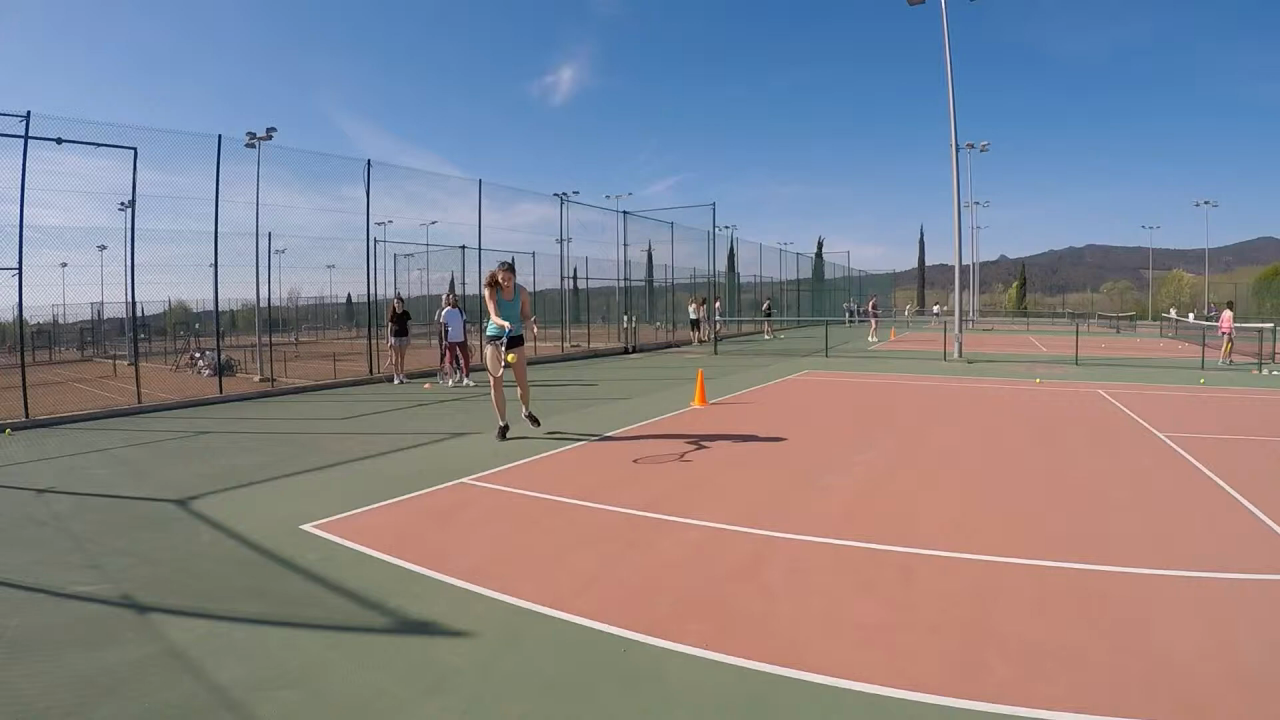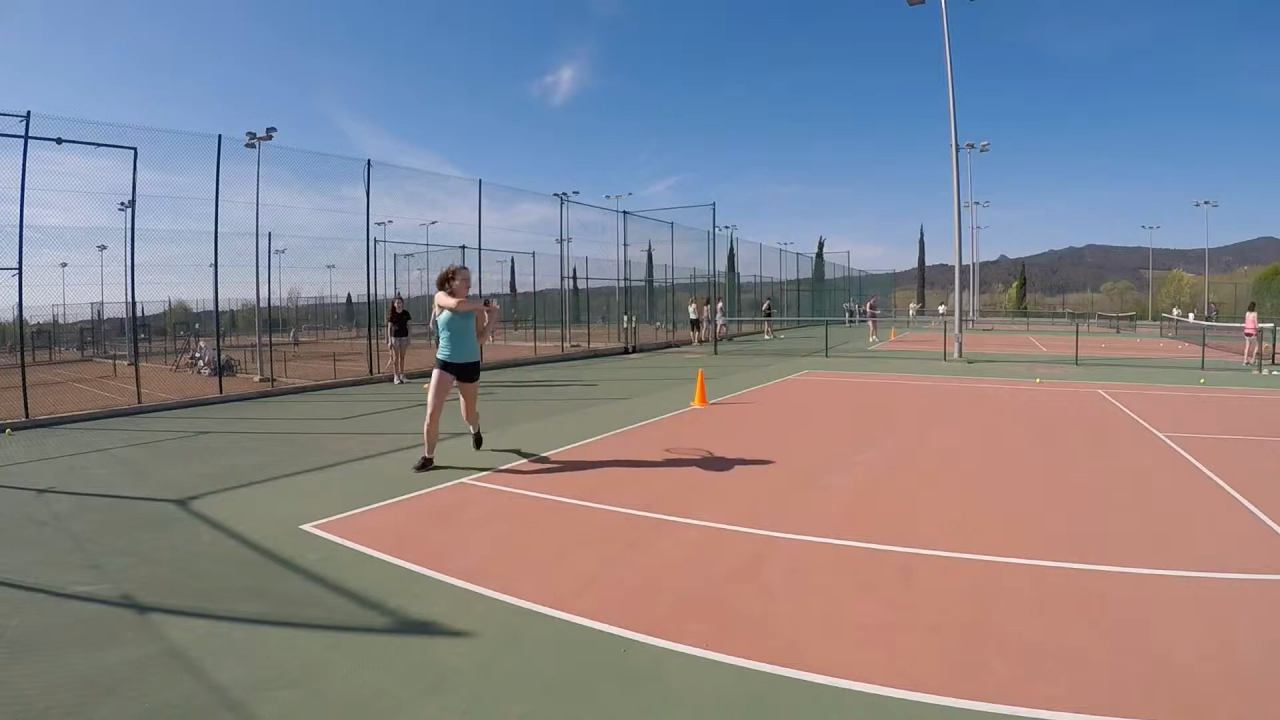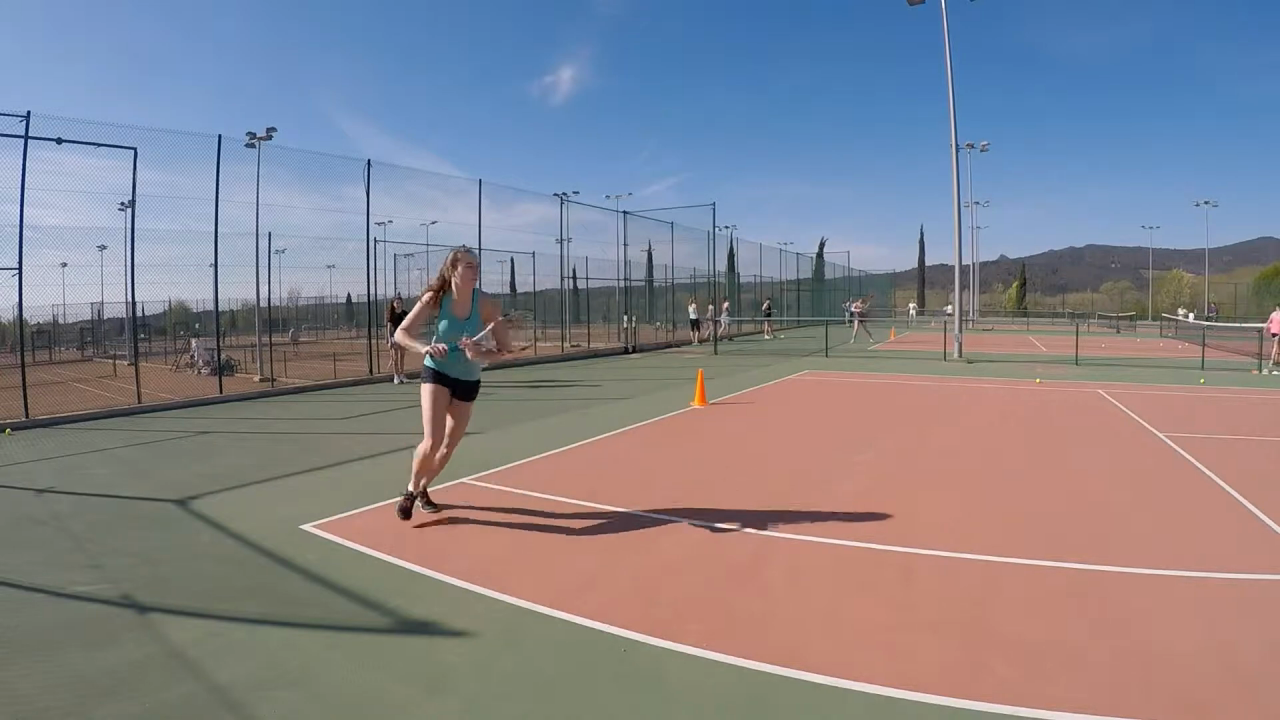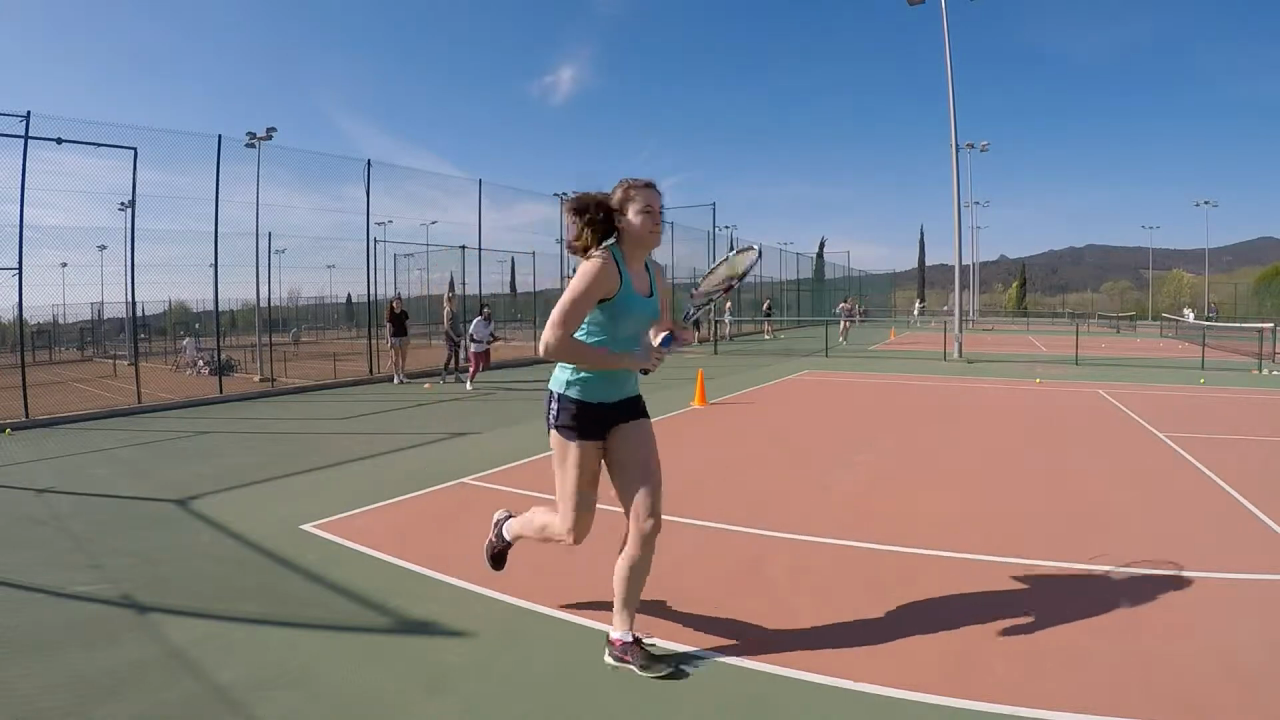
dt=0.5s
person 1, frame 1
left shoulder: (522, 292)
right shoulder: (490, 290)
left elbow: (527, 317)
right elbow: (494, 316)
left wrist: (532, 323)
right wrist: (504, 324)
left hip: (515, 338)
right hip: (495, 337)
left knee: (523, 382)
right knee: (495, 383)
left ankle: (526, 411)
person 1, frame 2
left shoulder: (474, 307)
right shoulder: (441, 297)
left elbow: (481, 339)
right elbow: (457, 304)
left wrist: (489, 320)
right wrist: (484, 305)
left hip: (470, 364)
right hip: (445, 363)
left knee: (468, 413)
right knee: (432, 412)
left ankle: (475, 428)
right ankle: (428, 455)
person 1, frame 3
left shoulder: (487, 304)
right shoulder: (434, 297)
left elbow: (505, 349)
right elbow: (400, 335)
left wrist: (480, 355)
right wrist: (424, 348)
left hip: (468, 381)
right hip: (437, 373)
left knee: (448, 448)
right knee: (432, 442)
left ankle: (422, 487)
right ankle: (412, 490)
person 1, frame 4
left shoulder: (655, 273)
right shoulder: (598, 265)
right elbow: (549, 342)
left wrist: (669, 332)
right wrist: (628, 359)
left hip: (624, 404)
right hip: (577, 401)
left knee: (648, 522)
right knee: (572, 532)
left ankle: (623, 638)
right ankle: (508, 526)
